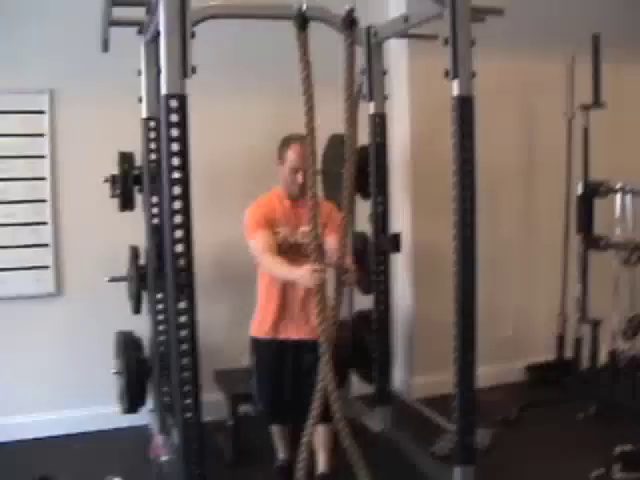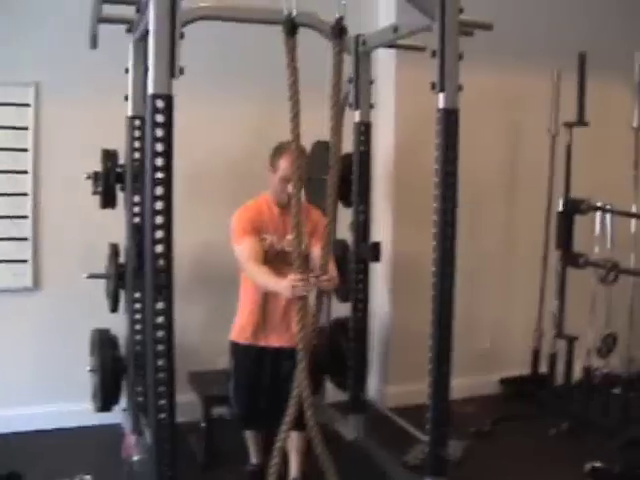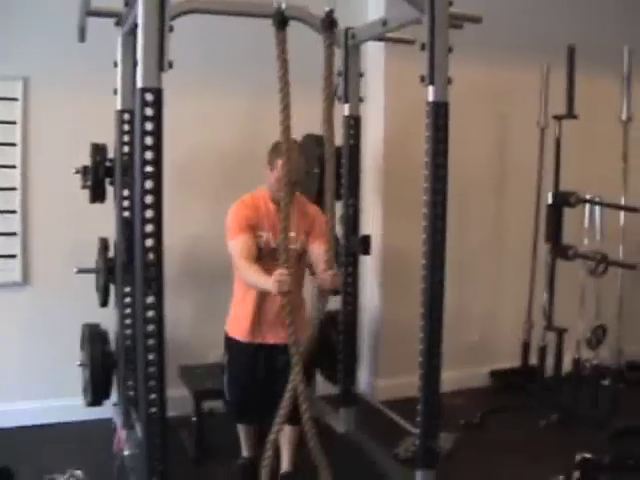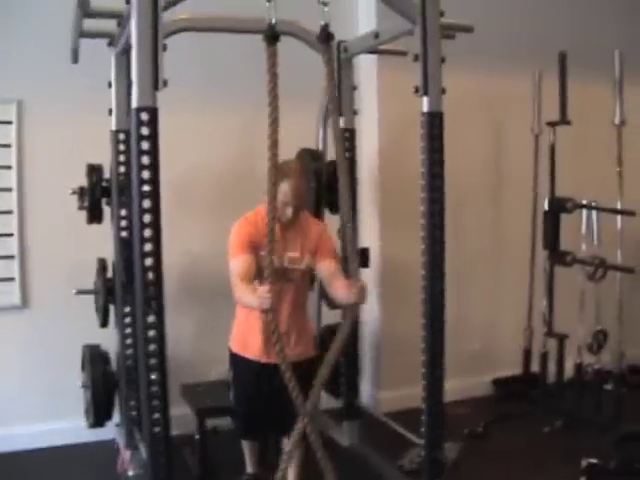
dt=0.1s
person 1, frame 1
left shoulder: (327, 211)
right shoulder: (260, 210)
left elbow: (337, 257)
right elbow: (266, 260)
left wrist: (344, 268)
right wrist: (299, 275)
left hip: (315, 328)
right hip: (271, 328)
left knee: (320, 402)
right knee: (273, 402)
person 1, frame 2
left shoulder: (314, 219)
right shoulder: (248, 215)
left elbow: (323, 266)
right elbow: (251, 267)
left wrist: (329, 279)
right wrist: (282, 285)
left hip: (295, 335)
right hip: (251, 333)
left knee: (296, 409)
right knee: (249, 407)
person 1, frame 3
left shoulder: (313, 214)
right shoulder: (244, 210)
left elbow: (322, 264)
right elbow: (242, 263)
left wrist: (331, 277)
right wrist: (269, 282)
left hip: (291, 331)
right hip: (245, 330)
left knee: (290, 403)
right knee: (243, 401)
person 1, frame 4
left shoulder: (317, 232)
right shoulder: (247, 228)
left elbow: (334, 282)
right elbow: (239, 284)
left wrist: (351, 292)
right wrist: (256, 299)
left hip: (297, 347)
right hip: (250, 346)
left knee: (295, 420)
right knee: (249, 416)
